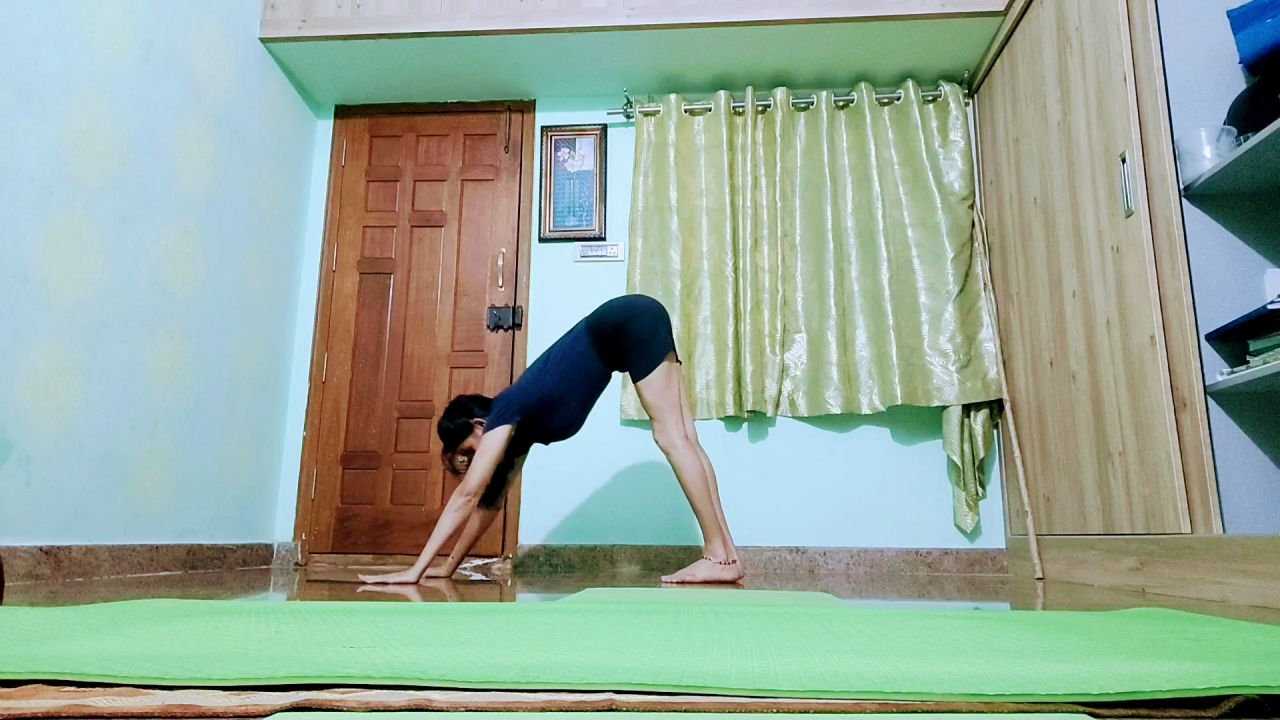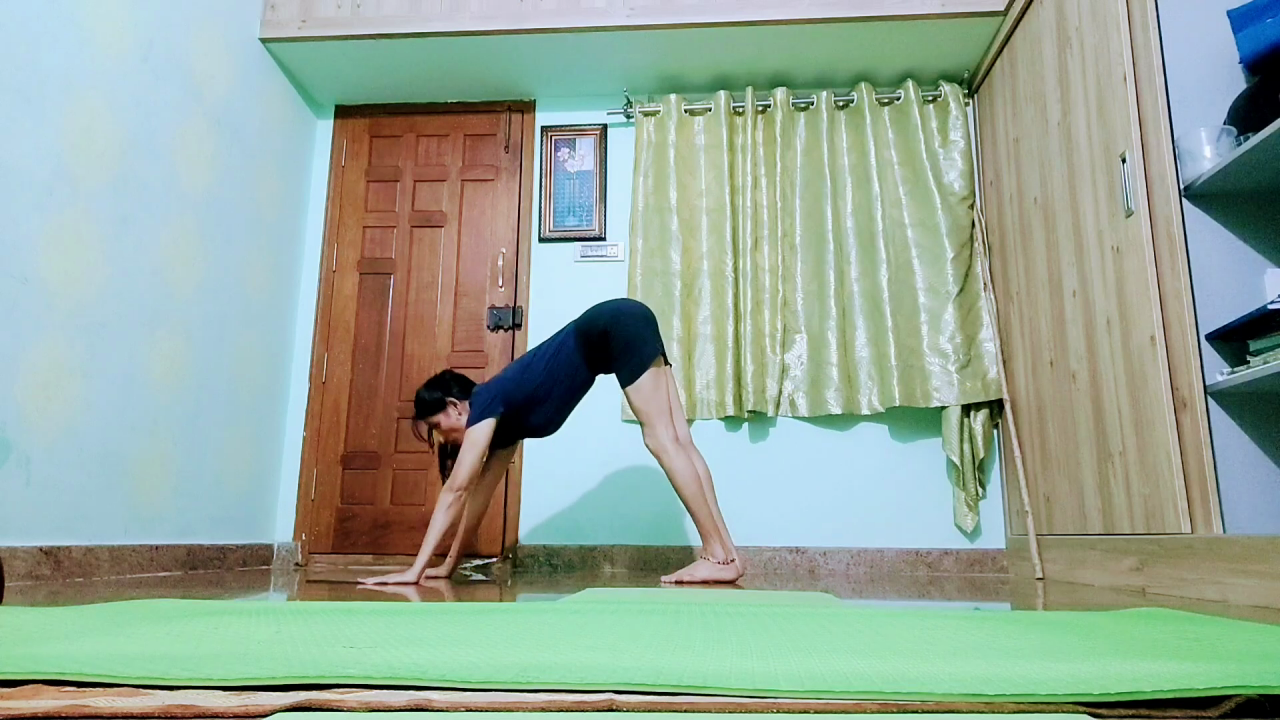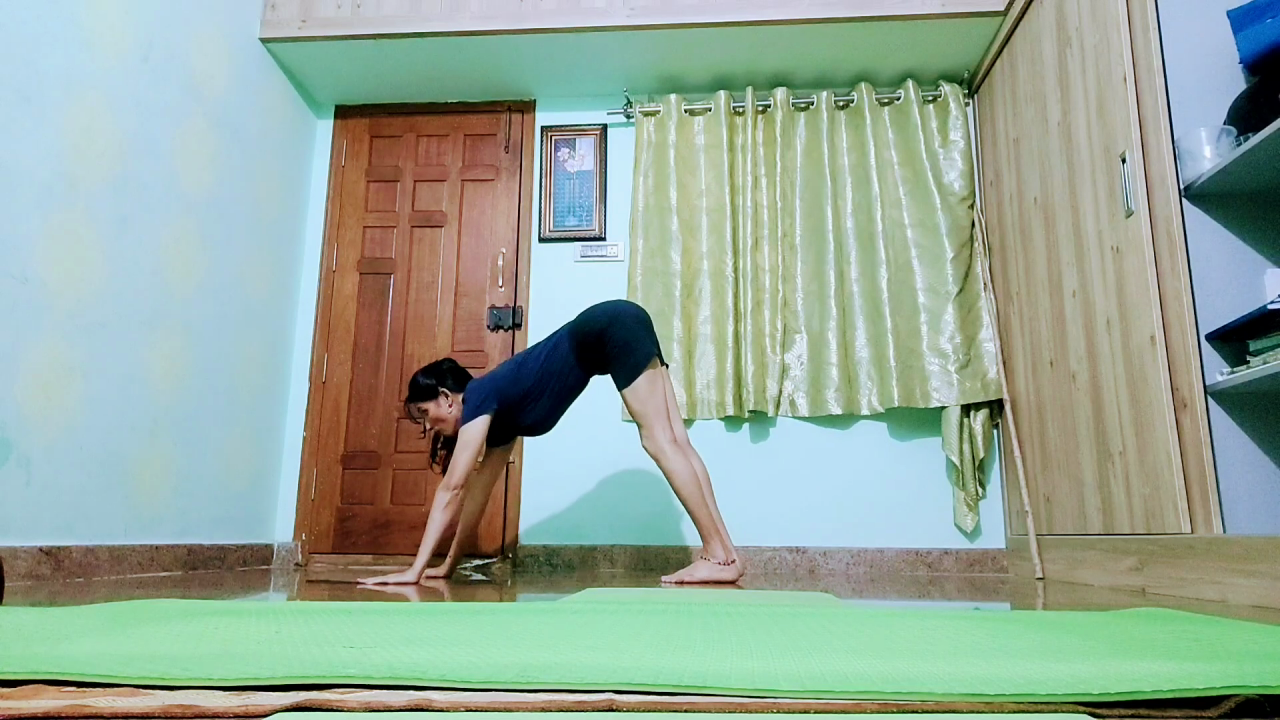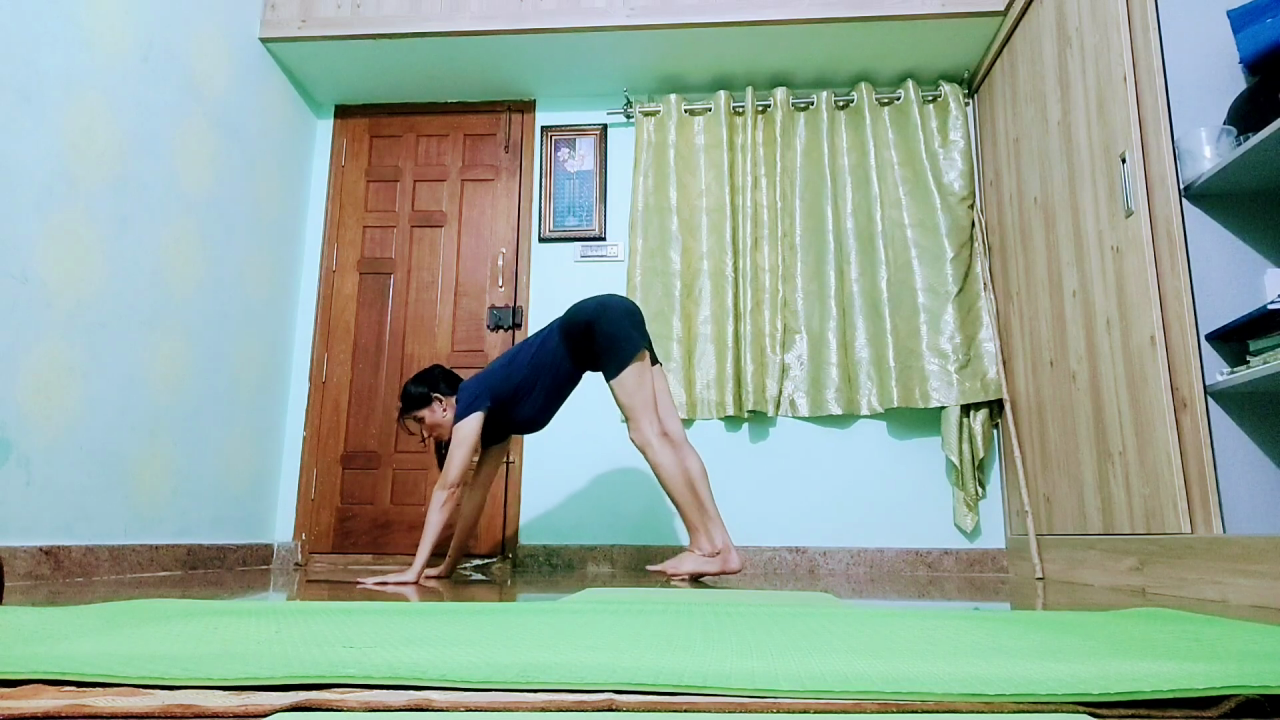
dt=0.3s
person 1, frame 1
left shoulder: (504, 416)
right shoulder: (518, 427)
left elbow: (467, 496)
right elbow: (488, 504)
left wrist: (416, 570)
right wrist: (449, 566)
left hip: (630, 325)
right hip: (626, 329)
left knee: (672, 437)
right knee: (684, 438)
left ankle: (720, 558)
right ankle: (726, 554)
person 1, frame 2
left shoulder: (485, 403)
right shoulder: (504, 418)
left elbow: (456, 489)
right elbow: (480, 491)
left wrist: (415, 570)
right wrist: (449, 563)
left hip: (618, 327)
right hip: (616, 333)
left knee: (662, 441)
right knee: (678, 440)
left ankle: (718, 557)
right ankle: (726, 553)
person 1, frame 3
left shoulder: (479, 400)
right shoulder: (500, 416)
left elbow: (453, 488)
right elbow: (478, 488)
left wrist: (416, 569)
right wrist: (448, 564)
left hip: (613, 328)
right hip: (612, 334)
left knee: (660, 441)
right knee: (675, 441)
left ankle: (718, 557)
right ankle: (725, 552)
person 1, frame 4
left shoulder: (471, 399)
right shoulder: (493, 415)
left elbow: (449, 487)
right elbow: (475, 489)
left wrist: (416, 569)
right wrist: (448, 564)
left hip: (604, 321)
right hip: (604, 329)
left knee: (648, 435)
right knee: (670, 434)
left ankle: (705, 546)
right ankle: (721, 547)
